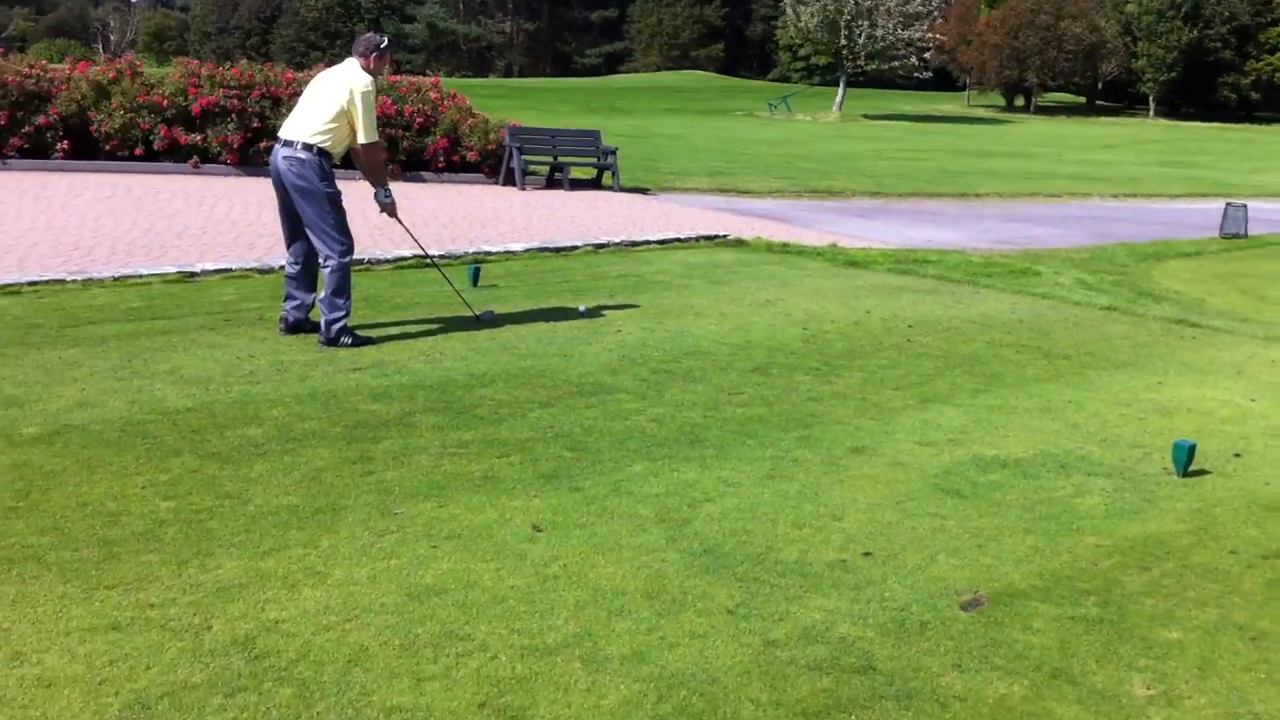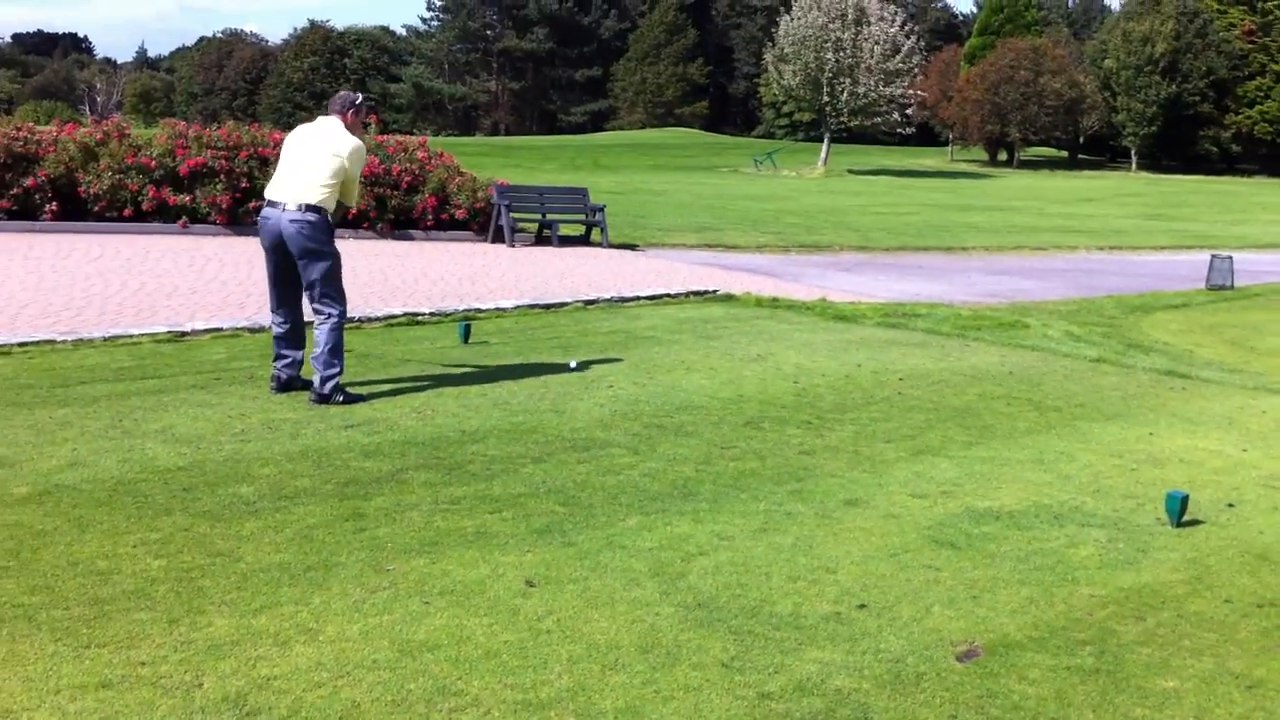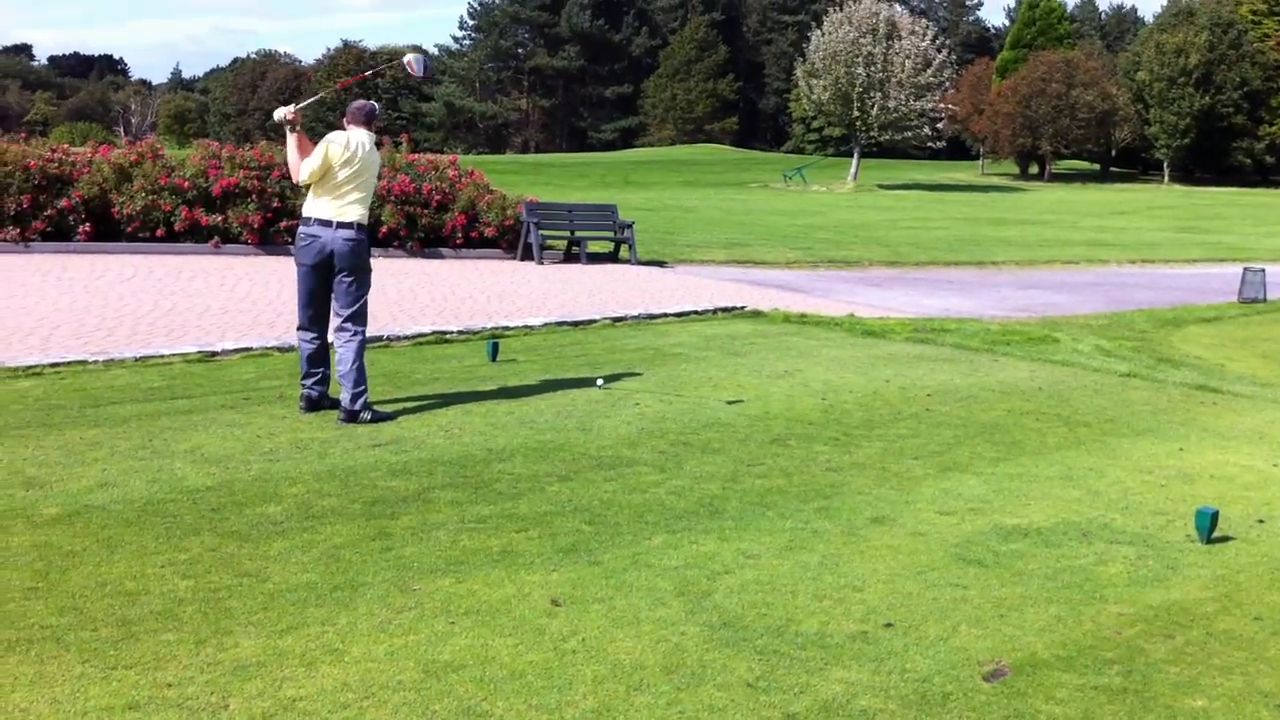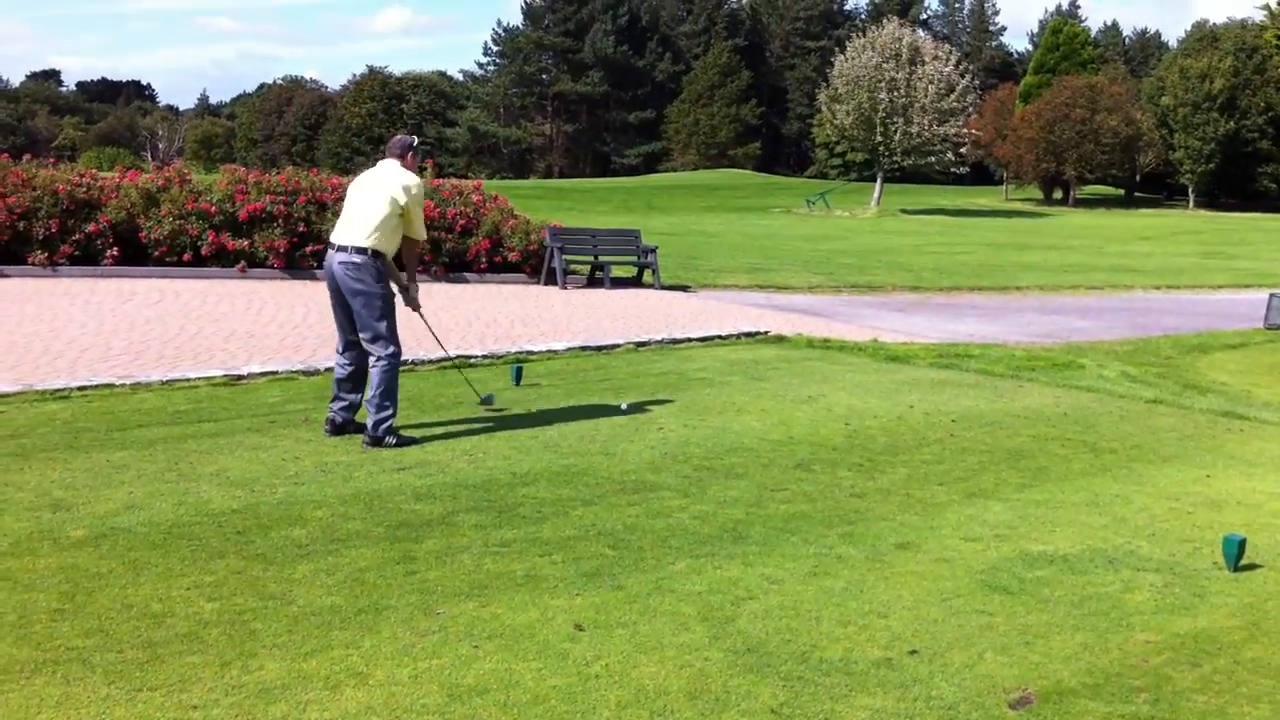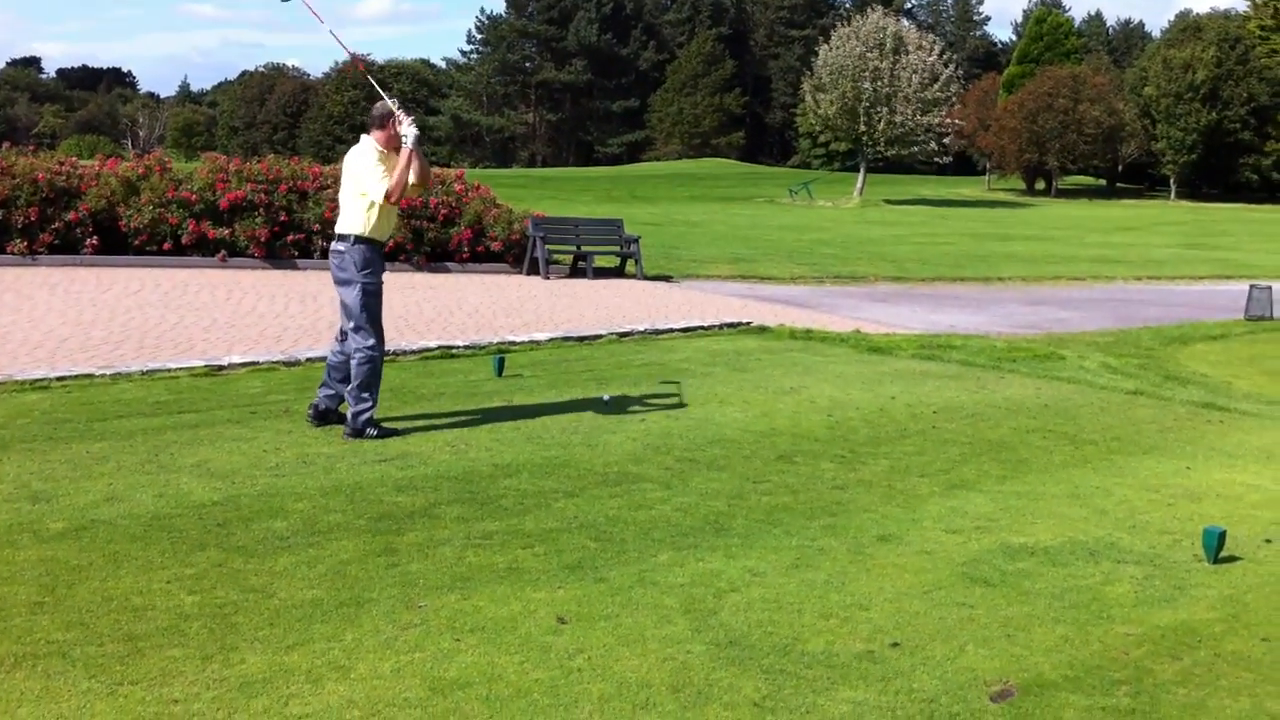
dt=0.5s
person 1, frame 1
left shoulder: (333, 74)
right shoulder: (362, 81)
left elbow: (353, 144)
right elbow: (368, 146)
left wrist: (376, 185)
right wrist: (383, 191)
left hip: (282, 155)
right hip: (306, 162)
left knee: (301, 244)
right knee: (337, 248)
left ankle: (294, 316)
right ankle: (333, 329)
person 1, frame 2
left shoulder: (299, 132)
right shoulder: (354, 147)
right elbow: (349, 203)
right wrist: (329, 222)
left hip: (270, 216)
right hip: (309, 221)
left knee: (284, 304)
right knee: (329, 307)
left ankle: (284, 373)
right ankle: (326, 386)
person 1, frame 3
left shoulder: (338, 140)
right shoulder: (373, 154)
left elbow: (302, 174)
right elbow: (320, 156)
left wrist: (292, 129)
right wrist: (296, 128)
left hip: (313, 233)
right hip: (350, 238)
left knee: (311, 322)
right knee: (350, 325)
left ankle: (312, 393)
right ankle: (353, 404)
person 1, frame 4
left shoulder: (365, 178)
right shoulder: (410, 182)
right elbow: (412, 241)
left wrist: (397, 279)
right wrist: (410, 286)
left hip: (337, 260)
right hip: (362, 264)
left knee: (350, 346)
right knee: (384, 349)
left ankle: (340, 416)
right ankle: (379, 429)
person 1, frame 5
left shoulder: (387, 154)
right shoulder: (363, 155)
left elbow: (421, 180)
right elbow: (392, 196)
left wrist: (411, 146)
right wrist: (406, 151)
left hip: (362, 251)
right hip: (356, 251)
left knee: (351, 334)
right knee: (367, 339)
left ankle: (325, 405)
right ankle: (360, 420)
